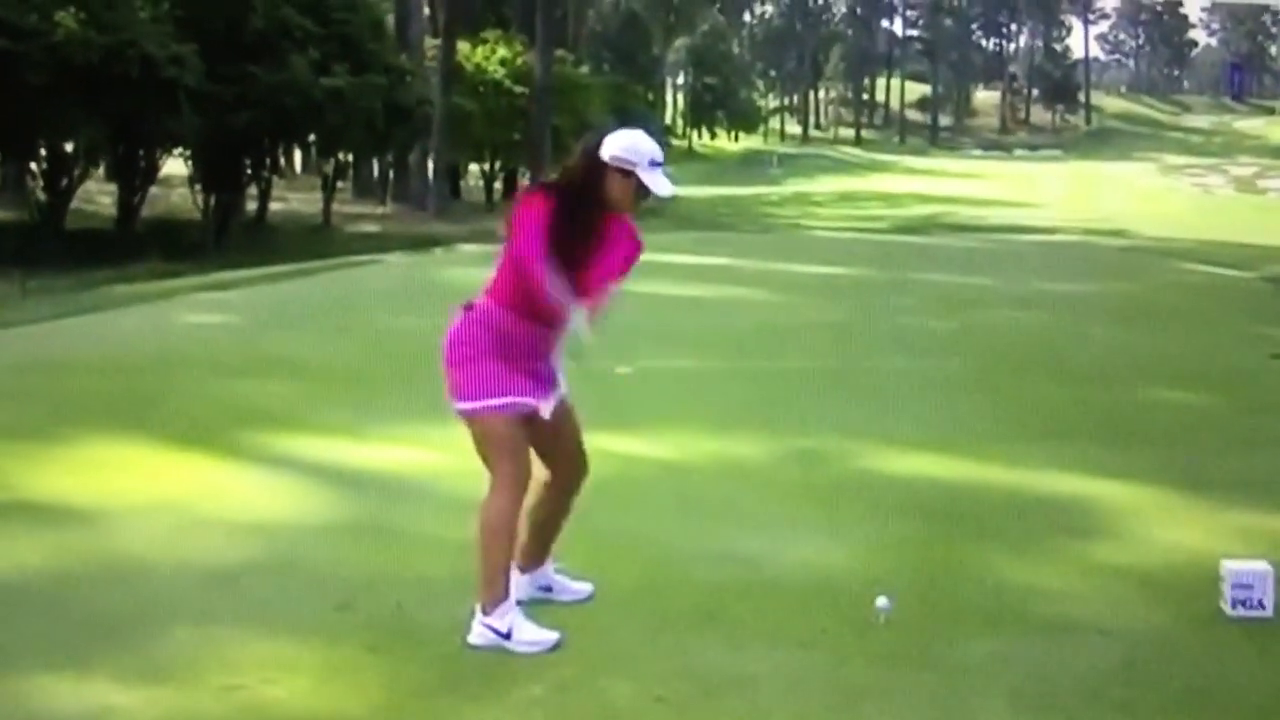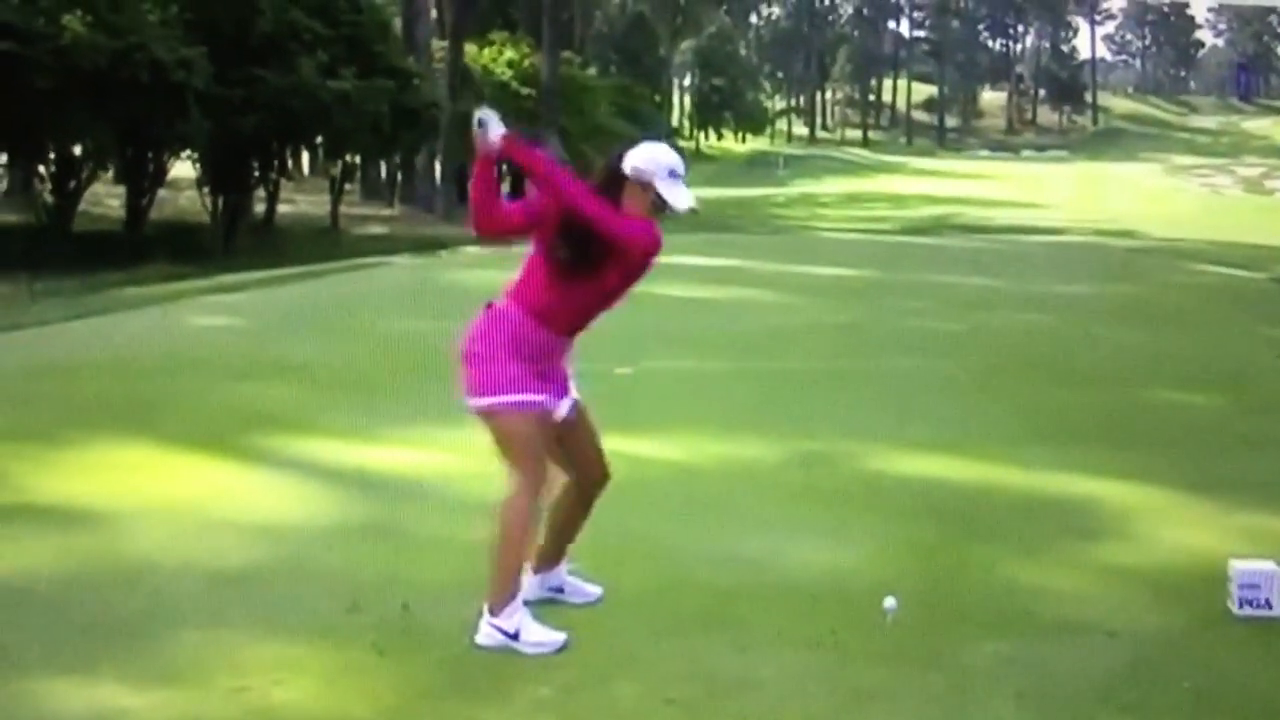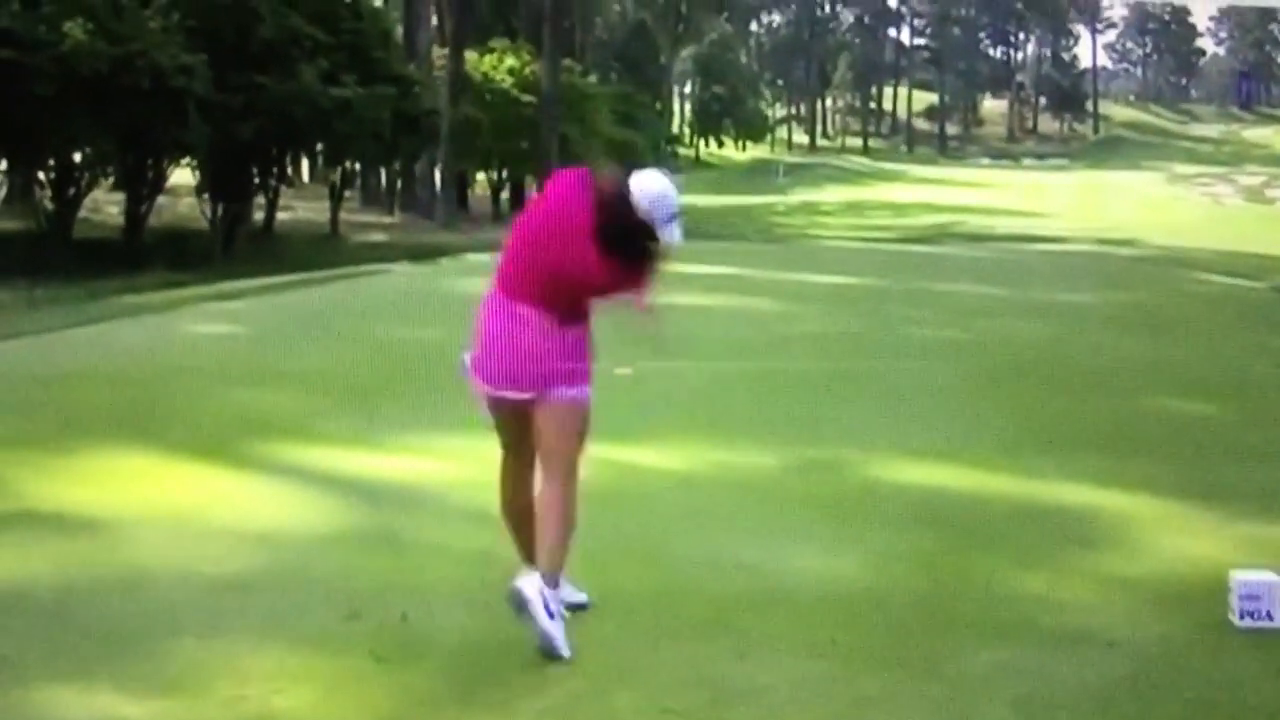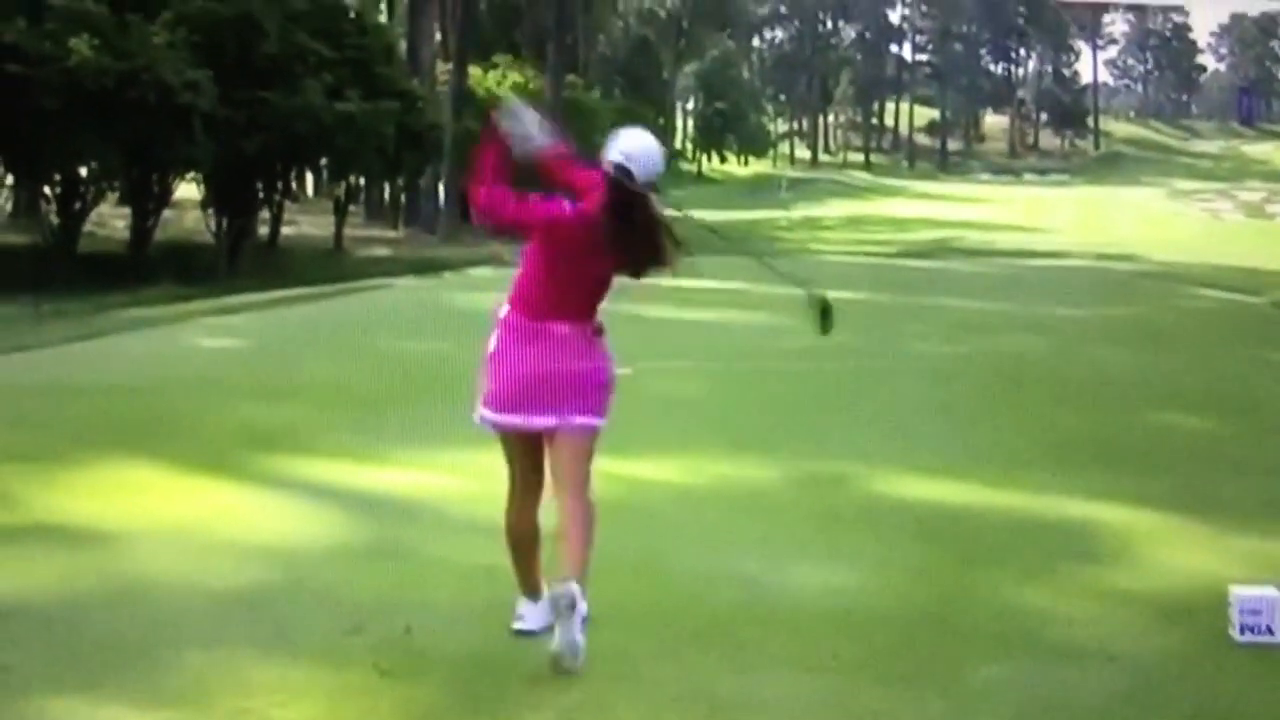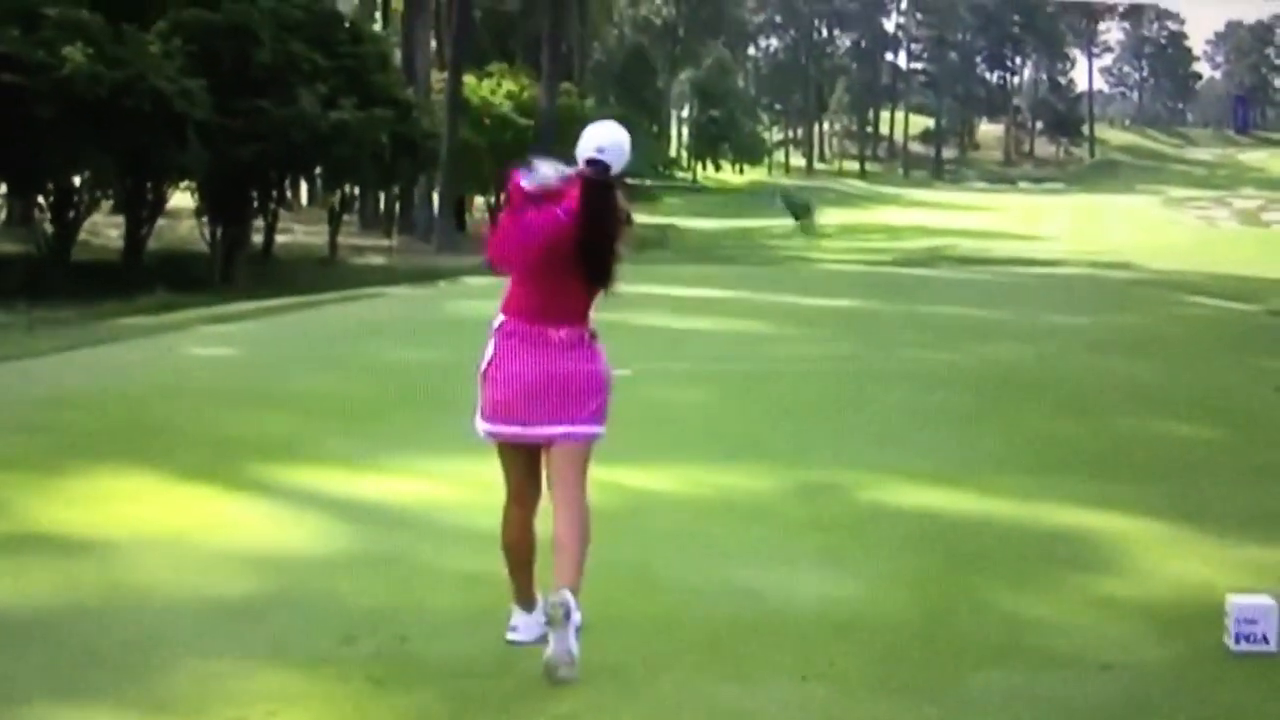
dt=0.3s
person 1, frame 1
left shoulder: (625, 236)
right shoulder: (544, 202)
left elbow: (603, 277)
right elbow: (527, 251)
left wrist: (580, 306)
right wrist: (558, 295)
left hip: (535, 357)
right hip: (483, 346)
left knee: (570, 468)
right knee: (513, 477)
left ankle: (530, 572)
right ankle: (493, 617)
person 1, frame 2
left shoulder: (643, 241)
right shoulder: (562, 206)
left elbow: (584, 206)
right elbow: (489, 225)
left wrist: (517, 149)
right wrist: (488, 157)
left hip: (545, 362)
right hip: (500, 347)
left knee: (592, 473)
right knee: (533, 477)
left ankle: (544, 572)
right ankle: (500, 617)
person 1, frame 3
left shoulder: (571, 185)
right shoulder: (603, 261)
right elbow: (630, 280)
left hip: (498, 334)
right hip: (555, 349)
left knee: (518, 463)
right knee: (559, 477)
left ankle: (536, 577)
right ankle: (544, 586)
person 1, frame 4
left shoulder: (567, 218)
right shoulder: (631, 227)
left elbow: (484, 202)
right elbow: (578, 176)
left wrist: (501, 139)
right wrist: (540, 145)
left hip: (518, 351)
right hip: (579, 359)
left knee: (524, 488)
right knee: (572, 490)
left ankle: (530, 603)
right ankle: (569, 593)
person 1, frame 5
left shoulder: (561, 219)
right shoulder: (605, 213)
left elbow: (502, 255)
right elbow: (554, 190)
left wrist: (524, 188)
right wrist: (533, 184)
left hip: (517, 356)
right hip: (575, 362)
left knee: (521, 497)
right knee: (568, 494)
left ankle: (526, 612)
right ankle: (565, 601)
